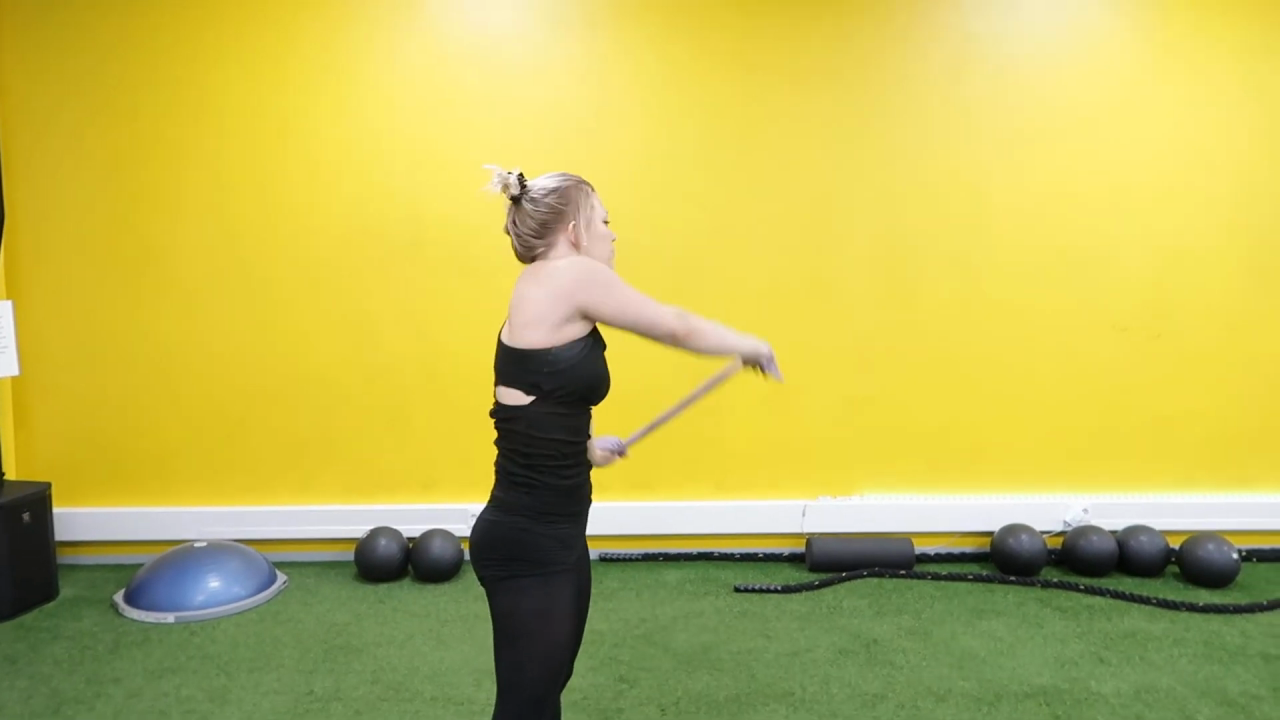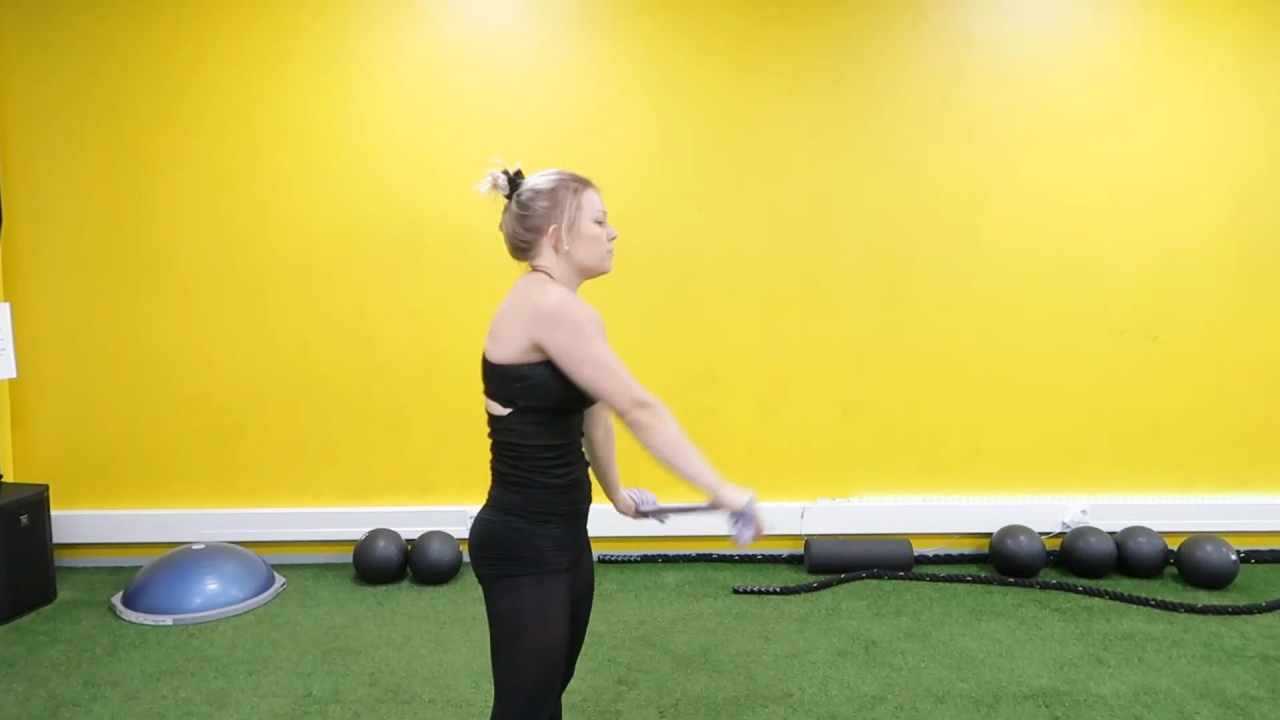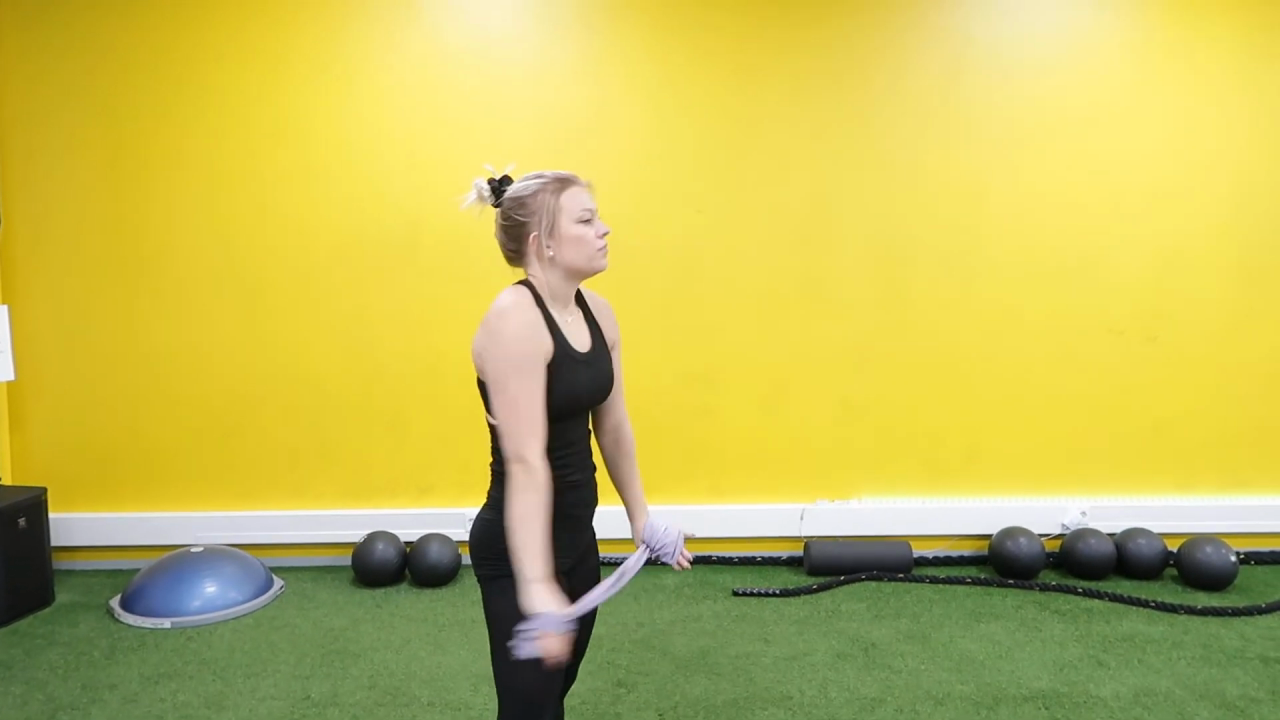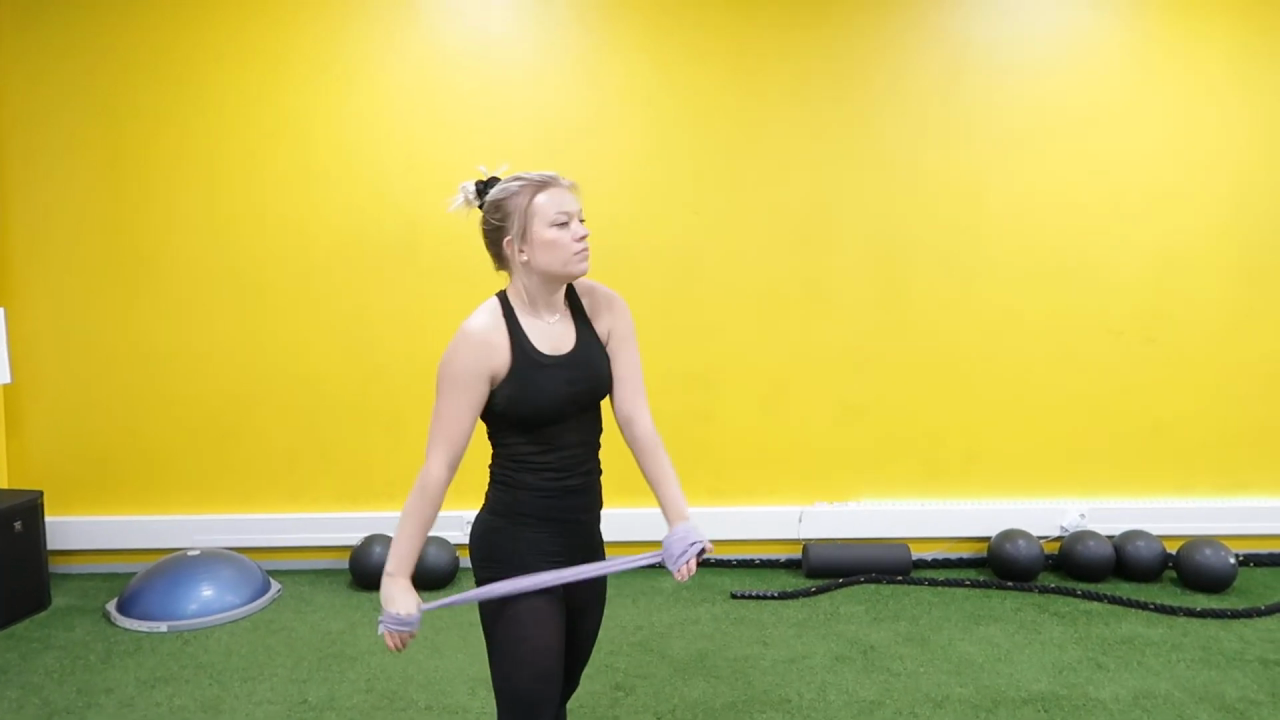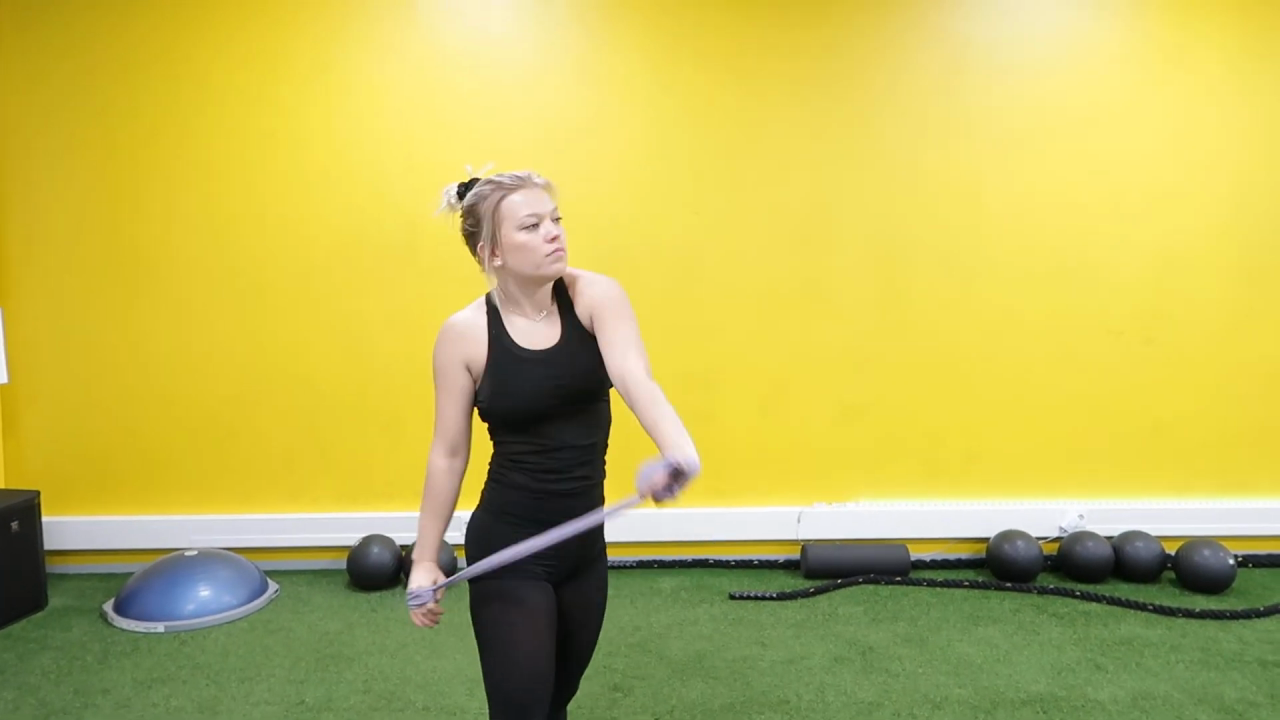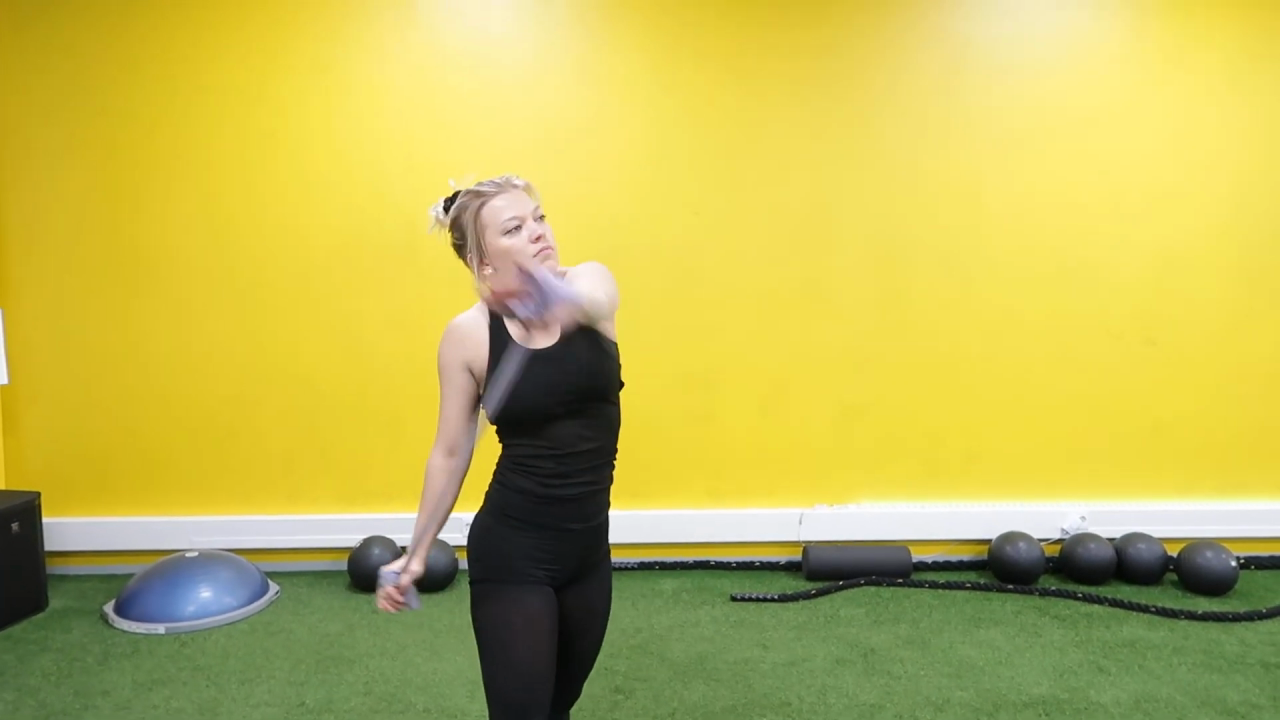
dt=0.2s
person 1, frame 1
left shoulder: (555, 300)
right shoulder: (561, 277)
right elbow: (676, 326)
left wrist: (587, 446)
right wrist: (746, 345)
left hip: (555, 537)
right hip: (527, 542)
person 1, frame 2
left shoulder: (562, 308)
right shoulder: (544, 304)
right elbow: (637, 406)
left wrist: (616, 491)
right wrist: (720, 490)
left hip: (565, 536)
right hip: (521, 544)
person 1, frame 3
left shoulder: (596, 311)
right shoulder: (513, 321)
left elbow: (613, 422)
right elbow: (525, 462)
left wrist: (642, 518)
right wrist: (537, 585)
left hip: (576, 536)
right hip: (522, 546)
person 1, frame 4
left shoulder: (603, 308)
right shoulder: (482, 337)
left elbow: (637, 418)
right elbow: (439, 464)
left wrist: (678, 518)
right wrist: (397, 576)
left hip: (582, 537)
right hip: (514, 547)
person 1, frame 5
left shoulder: (596, 296)
right shoulder: (465, 334)
left elbow: (636, 378)
right elbow: (448, 454)
left wrist: (678, 447)
right wrist: (425, 557)
left hip: (583, 540)
right hip: (509, 547)
person 1, frame 6
left shoulder: (585, 279)
right shoulder: (470, 336)
left elbow: (595, 298)
right elbow: (450, 452)
left wrist: (566, 299)
right wrist: (416, 552)
left hip: (584, 546)
right hip: (510, 552)
